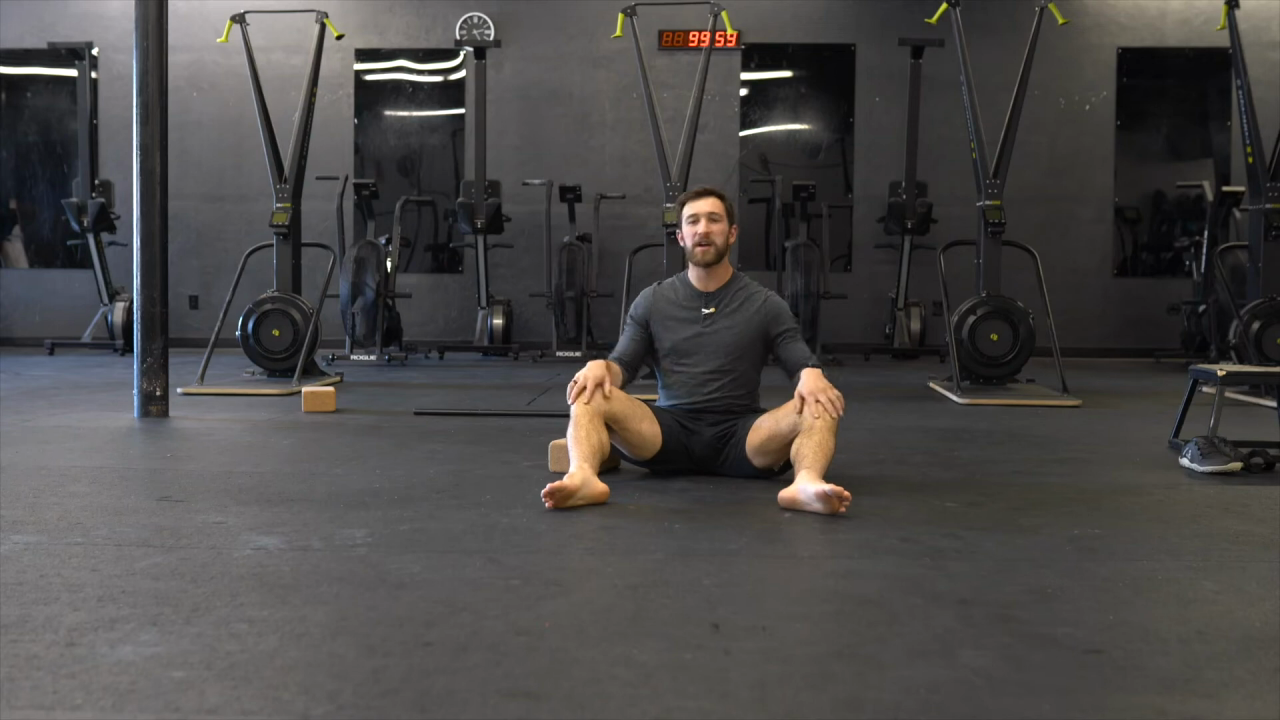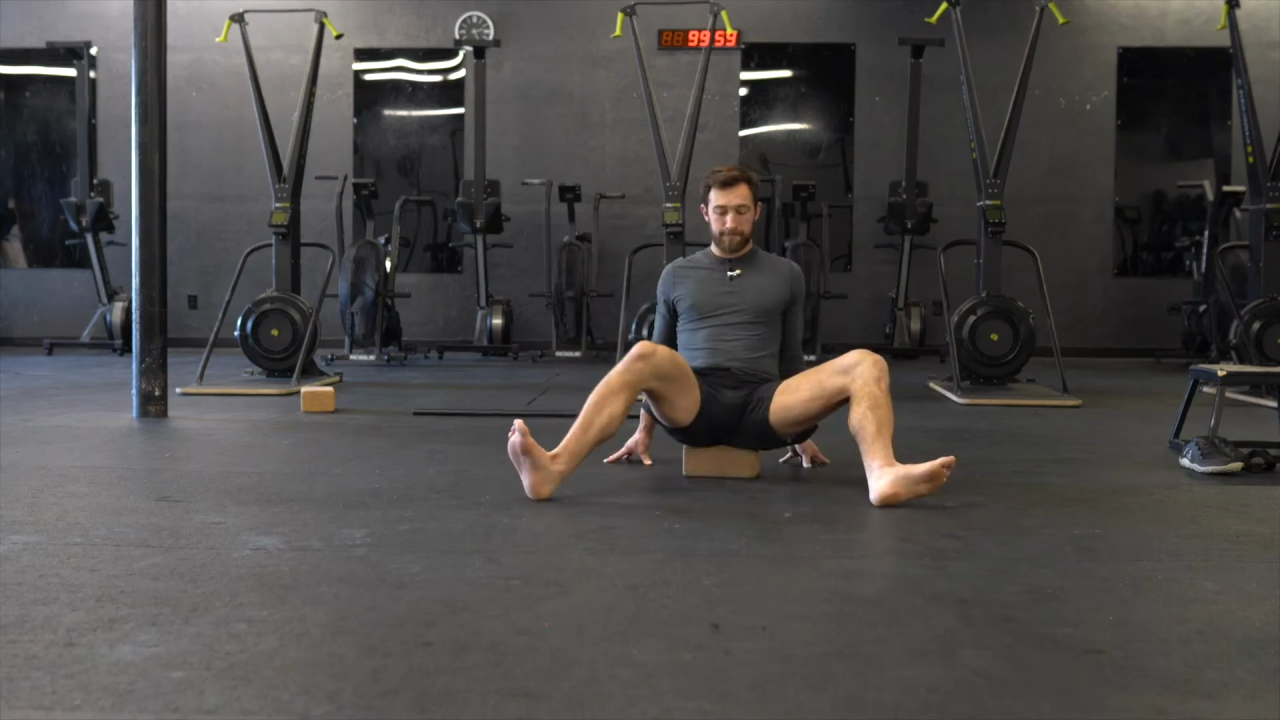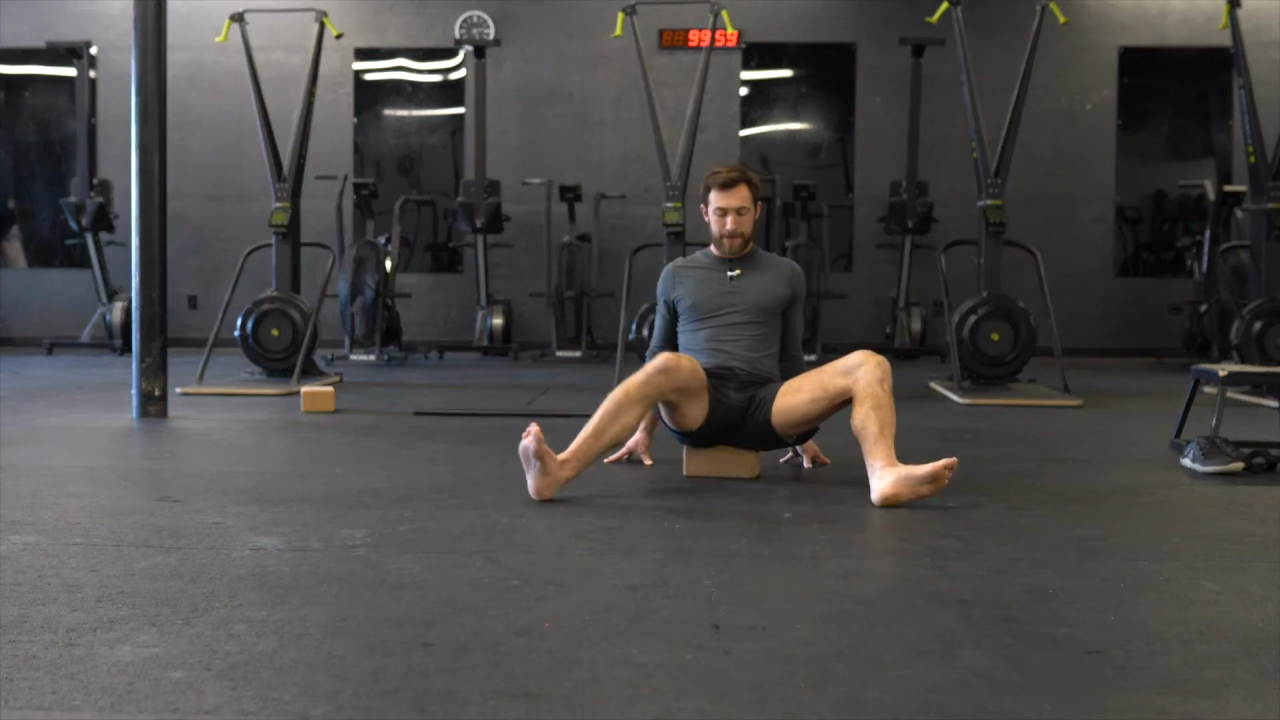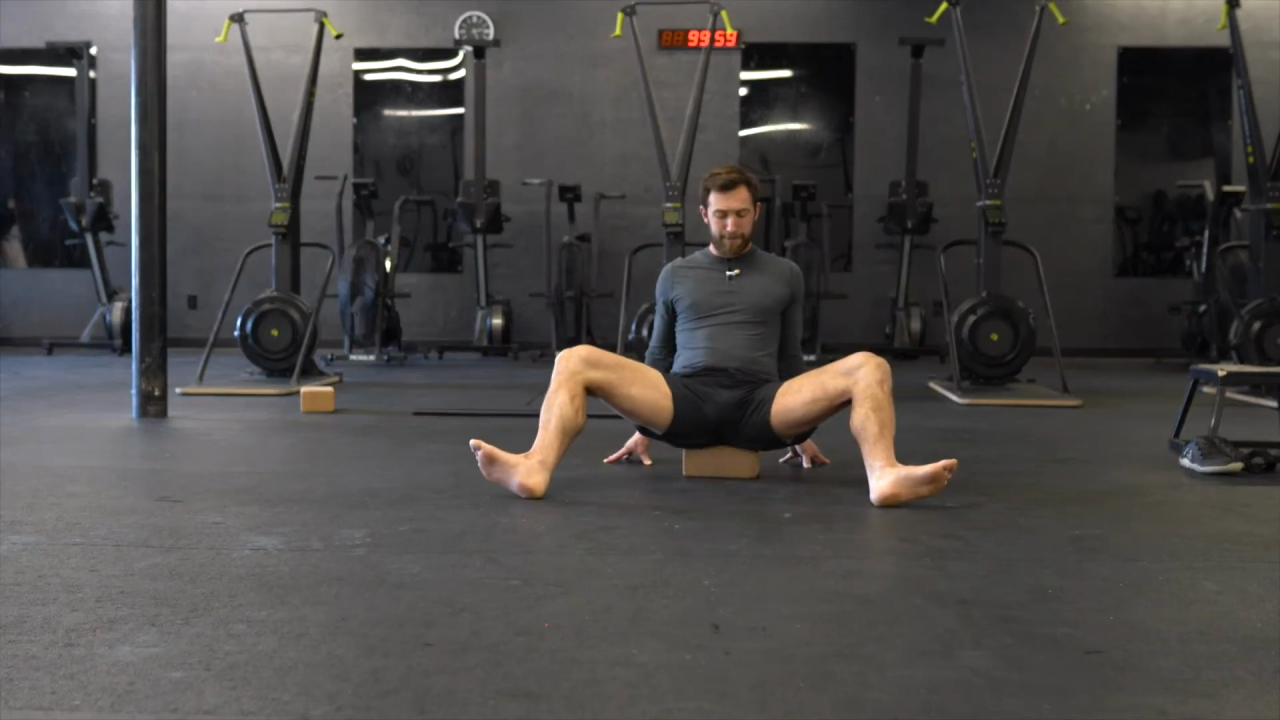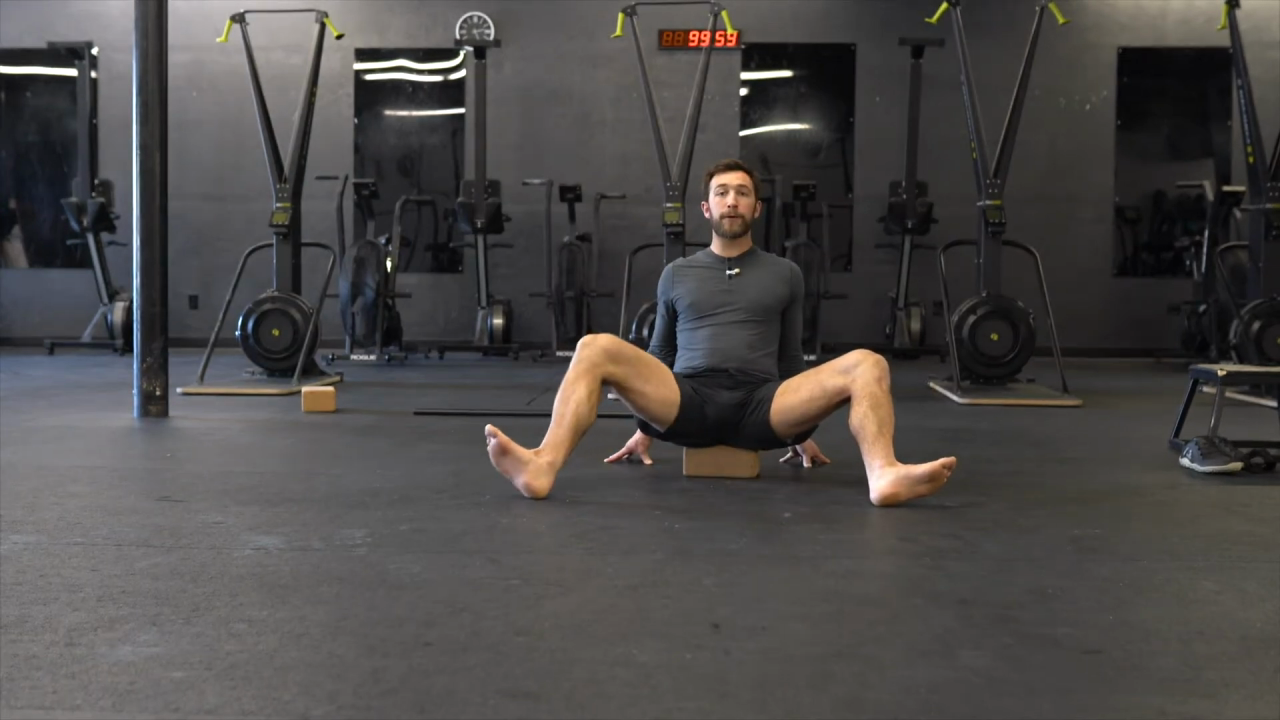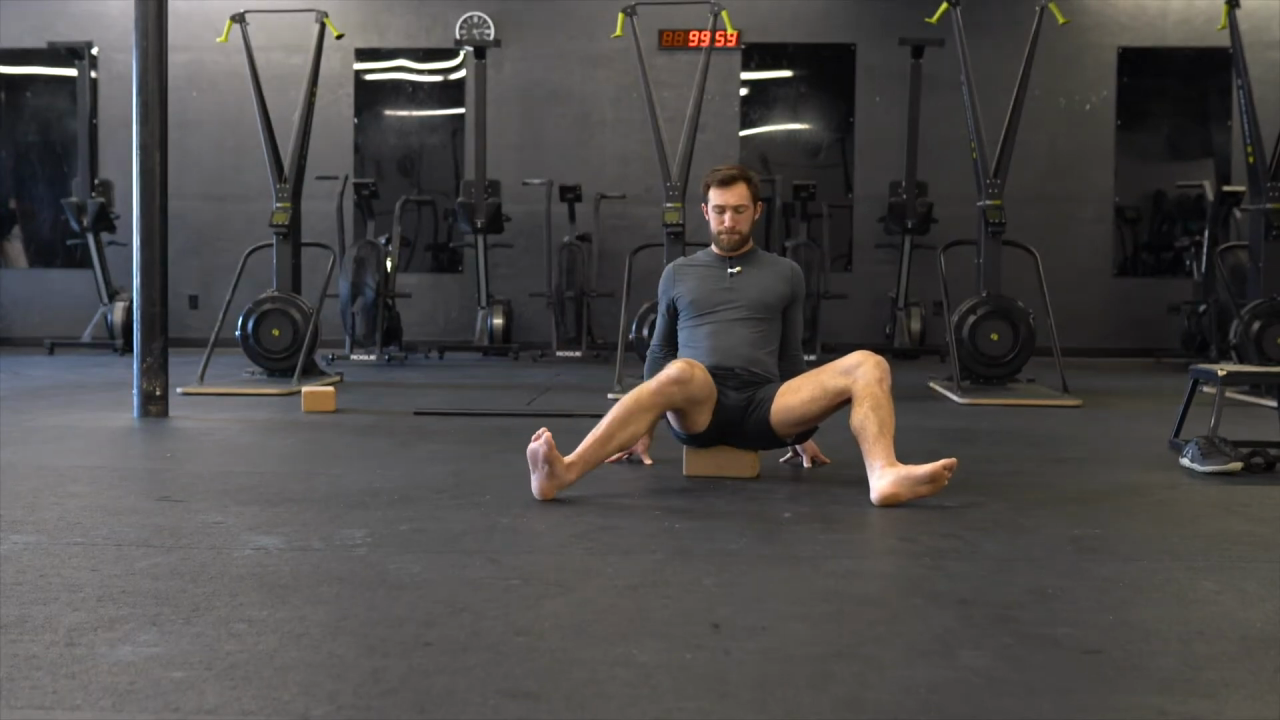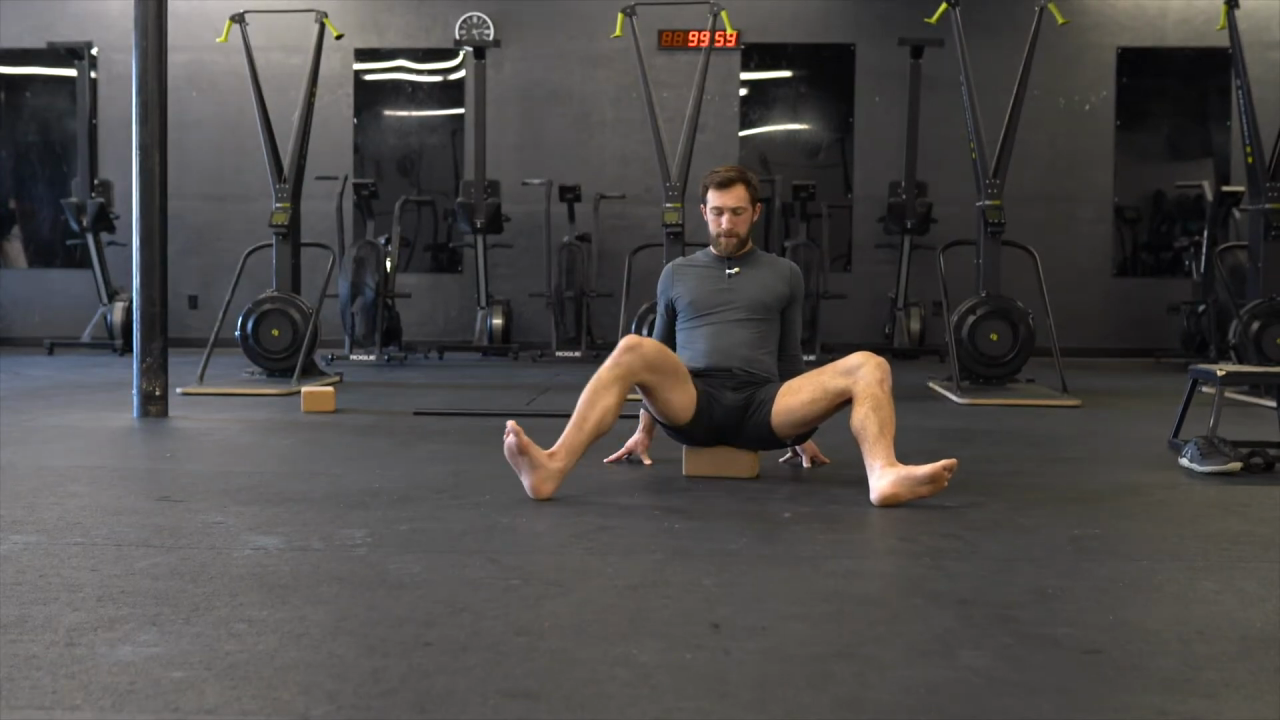
dt=0.7s
person 1, frame 1
left shoulder: (764, 304)
right shoulder: (653, 302)
left elbow: (803, 364)
right elbow: (622, 368)
left wrist: (810, 374)
right wrist: (600, 367)
left hip: (740, 434)
right hip: (670, 432)
left knee: (822, 403)
right knee: (589, 394)
left ankle: (806, 484)
right ankle: (583, 479)
person 1, frame 2
left shoulder: (786, 275)
right shoulder: (677, 275)
right elbow: (663, 358)
left wrist: (800, 428)
right wrist: (645, 429)
left hip: (761, 407)
right hip: (693, 405)
left knee: (866, 365)
right knee: (644, 356)
left ankle: (883, 475)
right ankle: (554, 469)
person 1, frame 3
left shoulder: (785, 275)
right shoulder: (677, 275)
right elbow: (664, 357)
left wrist: (802, 431)
right wrist: (644, 428)
left hip: (763, 407)
right hip: (694, 409)
left knee: (868, 366)
right knee: (669, 366)
left ankle: (884, 476)
right ankle: (561, 471)
person 1, frame 4
left shoulder: (785, 275)
right shoulder: (676, 275)
left elbow: (789, 359)
right elbow: (659, 356)
left wrist: (800, 428)
right wrist: (642, 425)
left hip: (758, 404)
right hip: (688, 401)
left knee: (869, 368)
right knee: (575, 362)
left ankle: (884, 476)
right ankle: (536, 468)
person 1, frame 5
left shoulder: (784, 274)
right shoulder: (677, 274)
left elbow: (790, 358)
right elbow: (661, 355)
left wrist: (801, 429)
right wrist: (645, 428)
left hip: (758, 406)
right hip: (688, 404)
left knee: (867, 365)
right knee: (597, 347)
left ankle: (884, 475)
right ankle: (545, 466)
person 1, frame 6
left shoulder: (785, 274)
right shoulder: (678, 274)
right elbow: (661, 353)
left wrist: (801, 428)
right wrist: (644, 428)
left hip: (762, 405)
right hip: (696, 408)
left knee: (868, 366)
right knee: (681, 373)
left ankle: (885, 475)
right ankle: (566, 472)
person 1, frame 7
left shoulder: (784, 274)
right shoulder: (677, 274)
left elbow: (788, 358)
right elbow: (661, 355)
left wrist: (800, 430)
right wrist: (644, 430)
left hip: (760, 407)
right hip: (691, 407)
left knee: (868, 367)
right knee: (633, 350)
left ankle: (884, 476)
right ankle: (554, 468)
